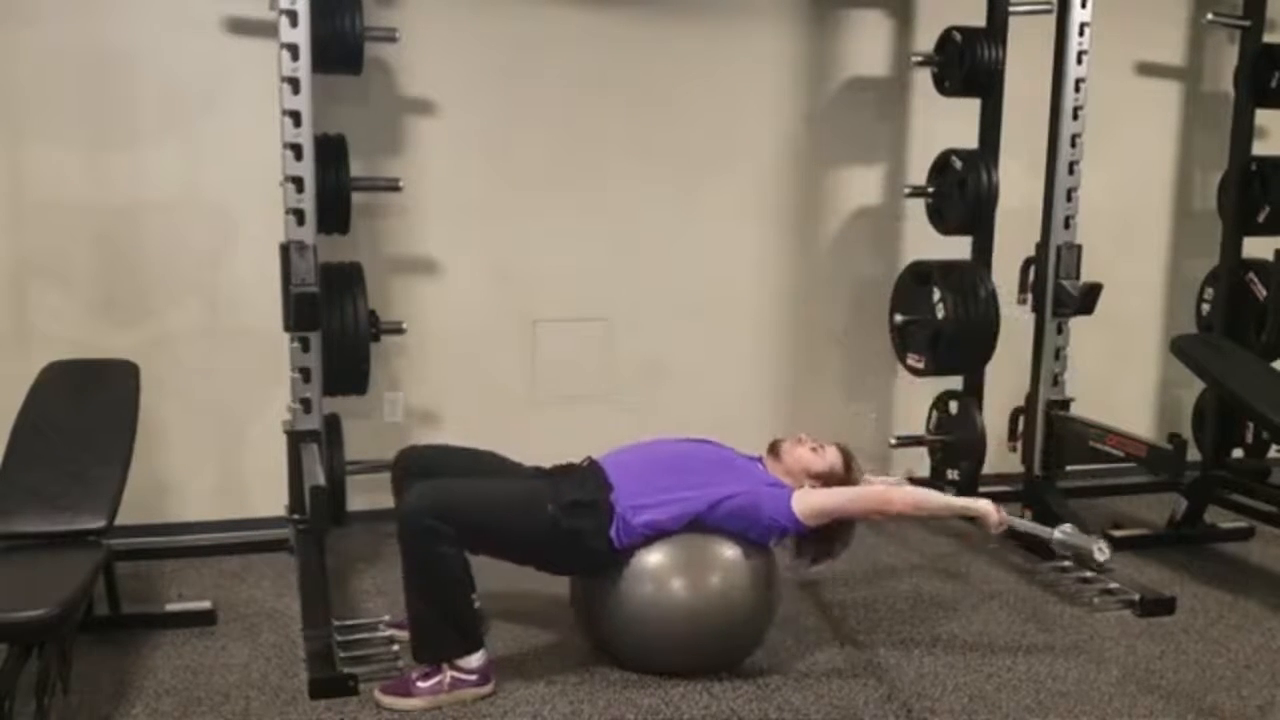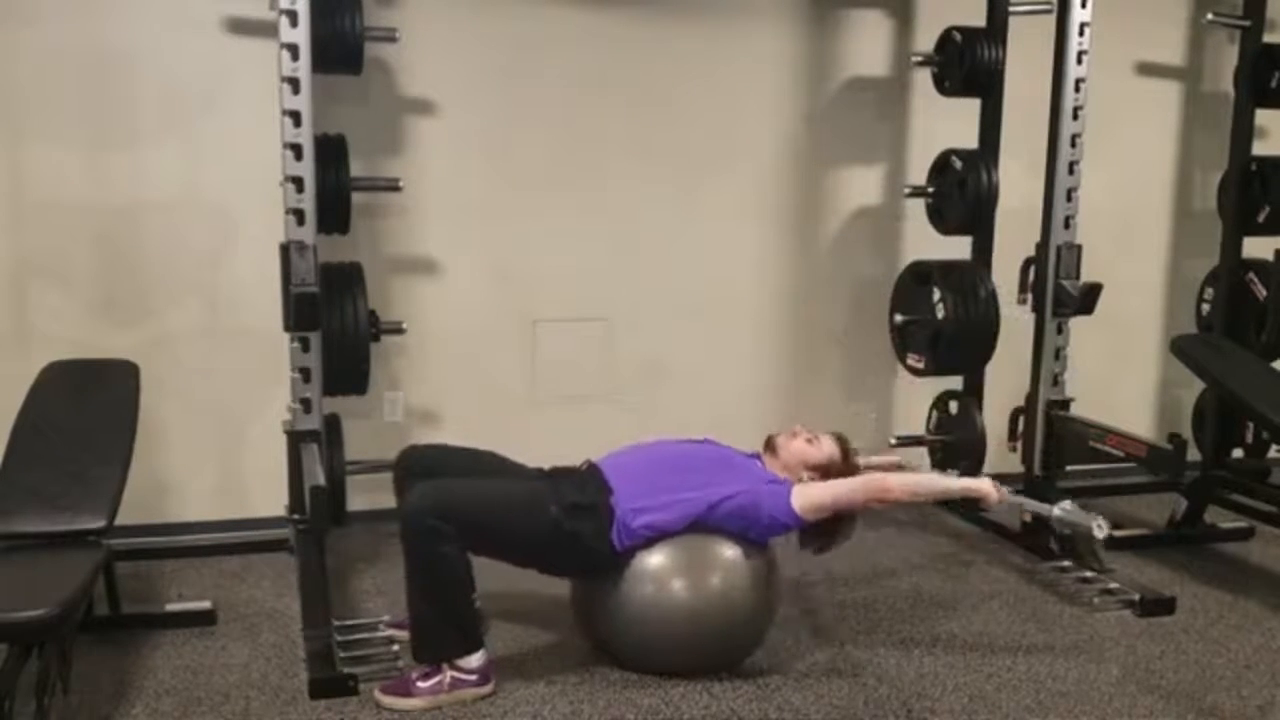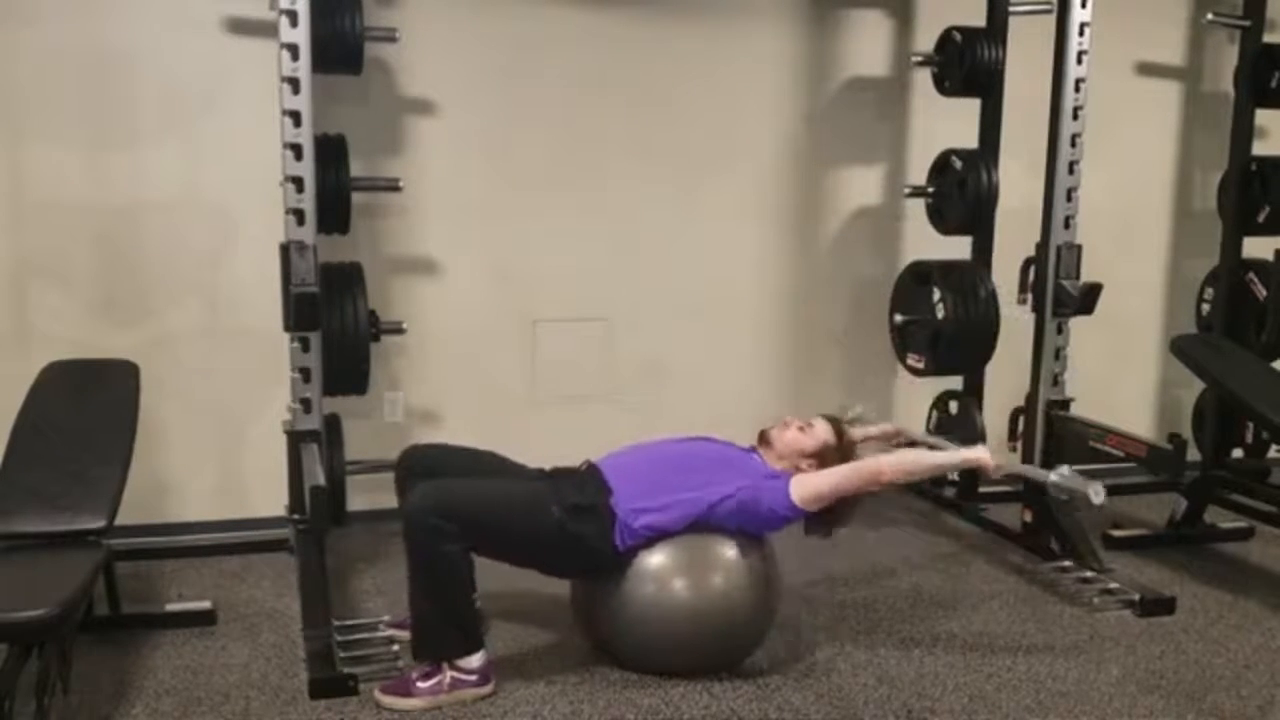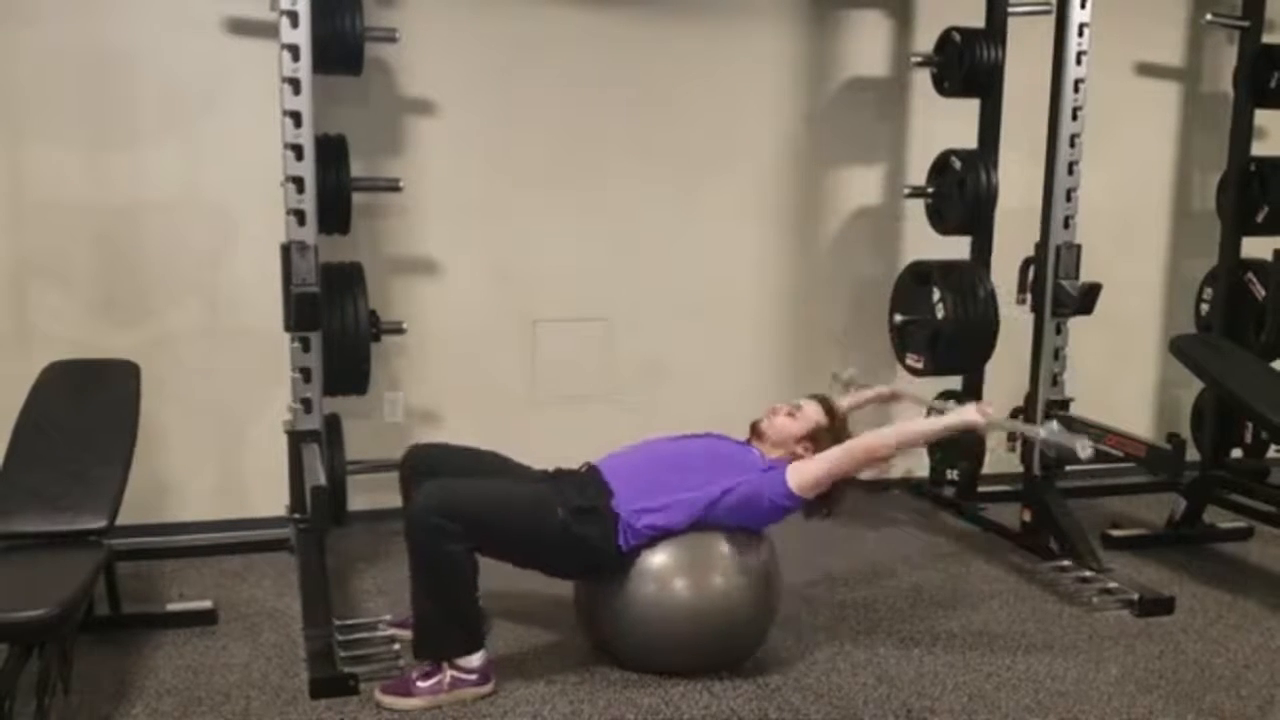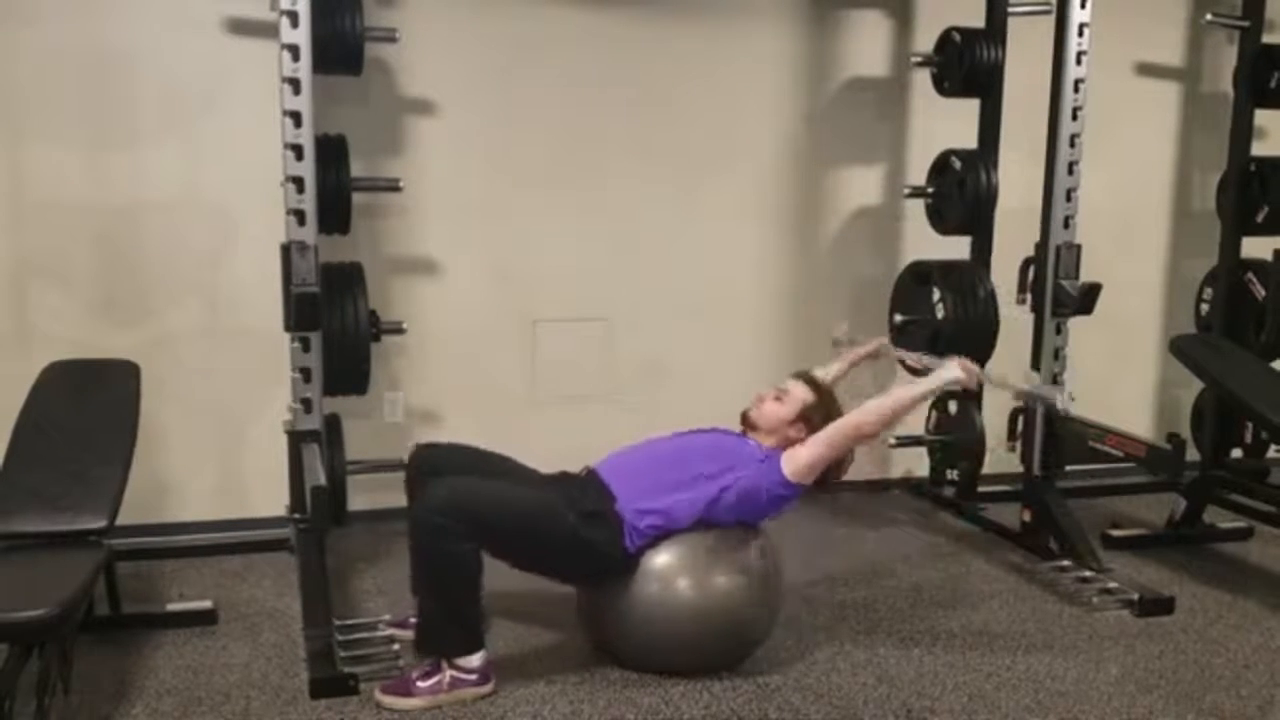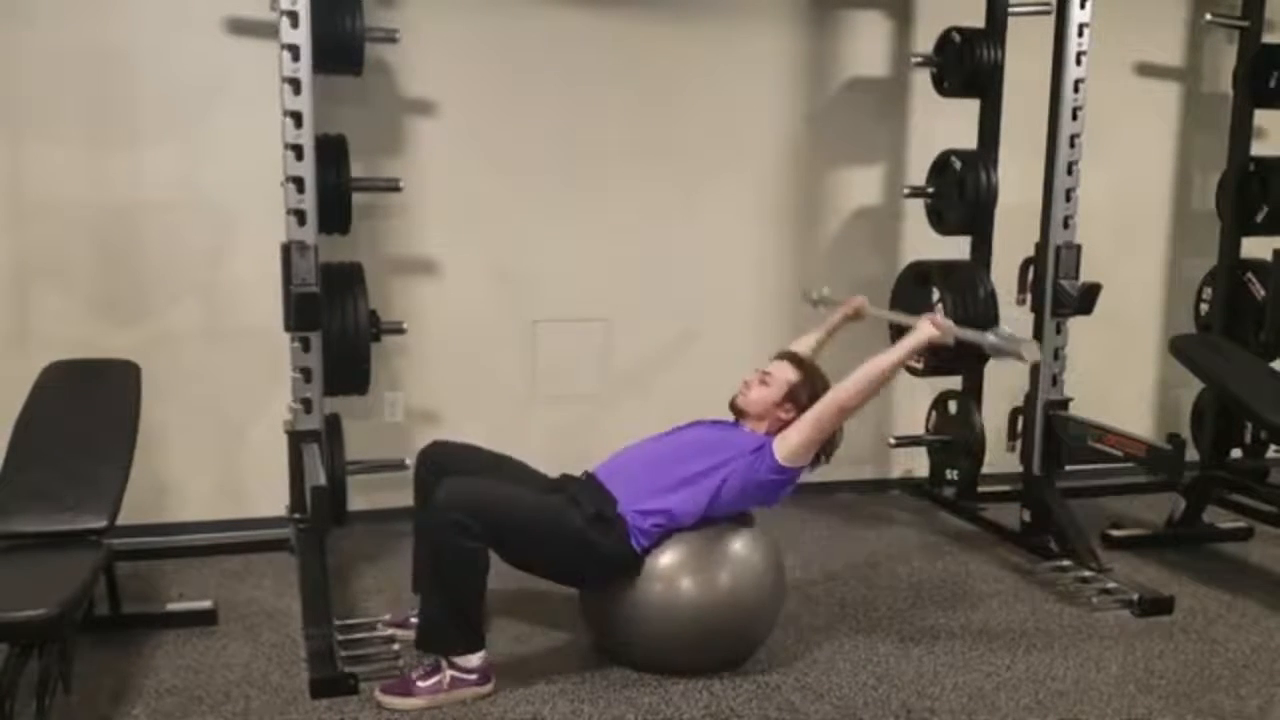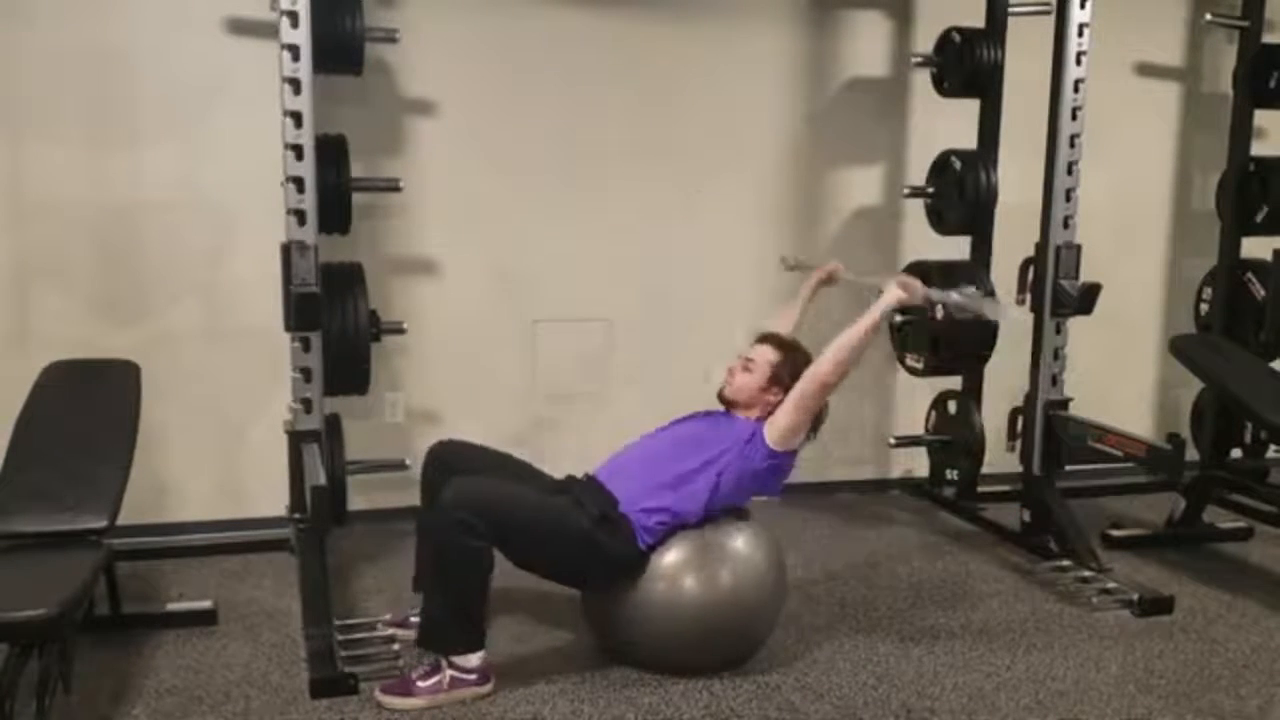
dt=0.1s
person 1, frame 1
left shoulder: (776, 503)
right shoulder: (754, 472)
left elbow: (875, 499)
left wrist: (971, 504)
left hip: (583, 522)
right hip: (575, 483)
left knee: (424, 509)
right knee: (415, 466)
left ankle: (459, 663)
right ankle: (449, 611)
person 1, frame 2
left shoulder: (777, 501)
right shoulder: (753, 470)
left elbow: (874, 488)
left wrist: (968, 483)
left hip: (585, 524)
right hip: (574, 487)
left knee: (427, 508)
right knee: (418, 466)
left ankle: (459, 664)
right ankle: (446, 616)
person 1, frame 3
left shoulder: (775, 494)
right shoulder: (750, 463)
left elbow: (872, 473)
left wrist: (964, 457)
right wrist: (867, 434)
left hip: (585, 525)
right hip: (574, 487)
left knee: (430, 508)
right knee: (419, 465)
left ankle: (460, 663)
right ankle: (448, 613)
person 1, frame 4
left shoulder: (779, 484)
right shoulder: (751, 455)
left elbow: (863, 450)
right elbow: (813, 412)
left wrist: (953, 419)
right wrist: (867, 395)
left hip: (594, 529)
right hip: (577, 492)
left knee: (437, 505)
right knee: (426, 464)
left ankle: (459, 662)
right ankle: (443, 618)
person 1, frame 5
left shoulder: (771, 476)
right shoulder: (743, 445)
left elbow: (854, 426)
right elbow: (804, 389)
left wrist: (938, 380)
right wrist: (856, 356)
left hip: (594, 532)
right hip: (579, 492)
left knee: (443, 505)
right knee: (431, 463)
left ankle: (461, 663)
right ankle: (445, 605)
person 1, frame 6
left shoulder: (772, 461)
right shoulder: (738, 433)
left elbow: (837, 403)
right elbow: (789, 368)
left wrist: (913, 341)
right wrist: (834, 321)
left hip: (604, 537)
right hip: (583, 500)
left knee: (456, 503)
right knee: (441, 462)
left ankle: (461, 662)
right ankle: (441, 614)
person 1, frame 7
left shoulder: (764, 451)
right shoulder: (727, 421)
left elbow: (817, 380)
right elbow: (773, 349)
left wrist: (882, 306)
right wrist: (808, 286)
left hip: (603, 538)
right hip: (581, 498)
left knee: (460, 502)
right knee: (446, 459)
left ankle: (462, 663)
right ankle: (443, 610)
